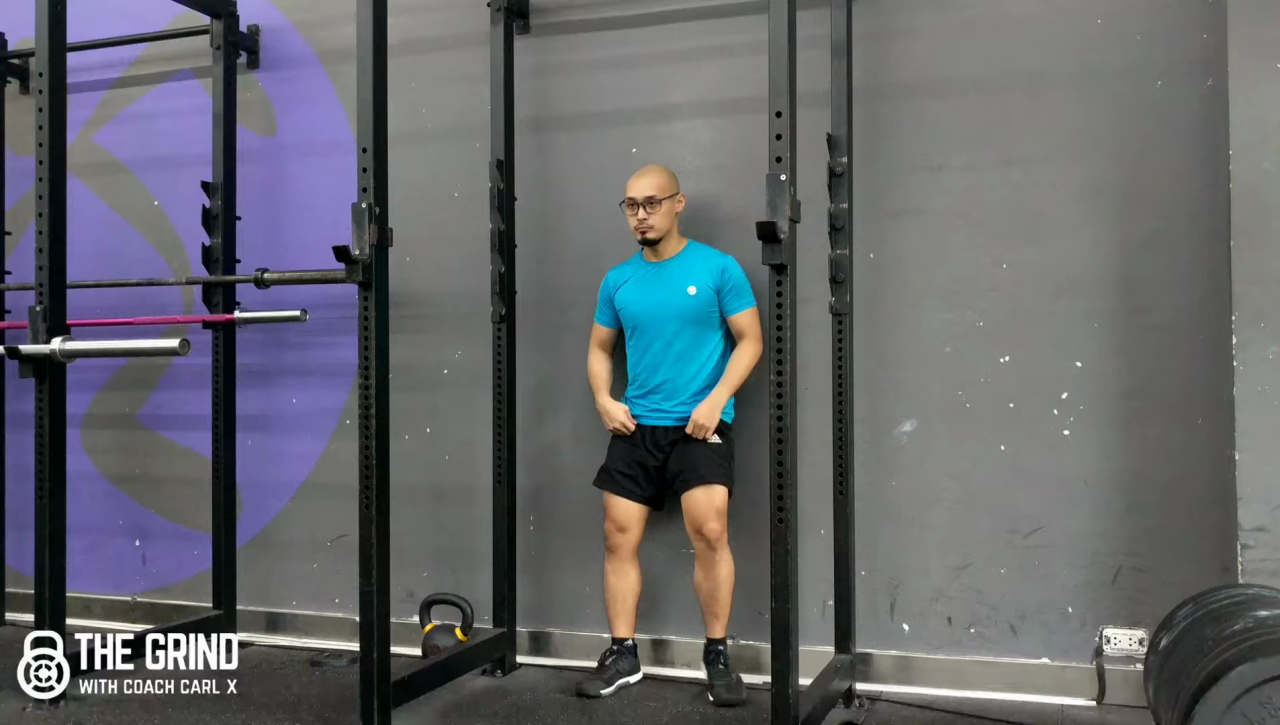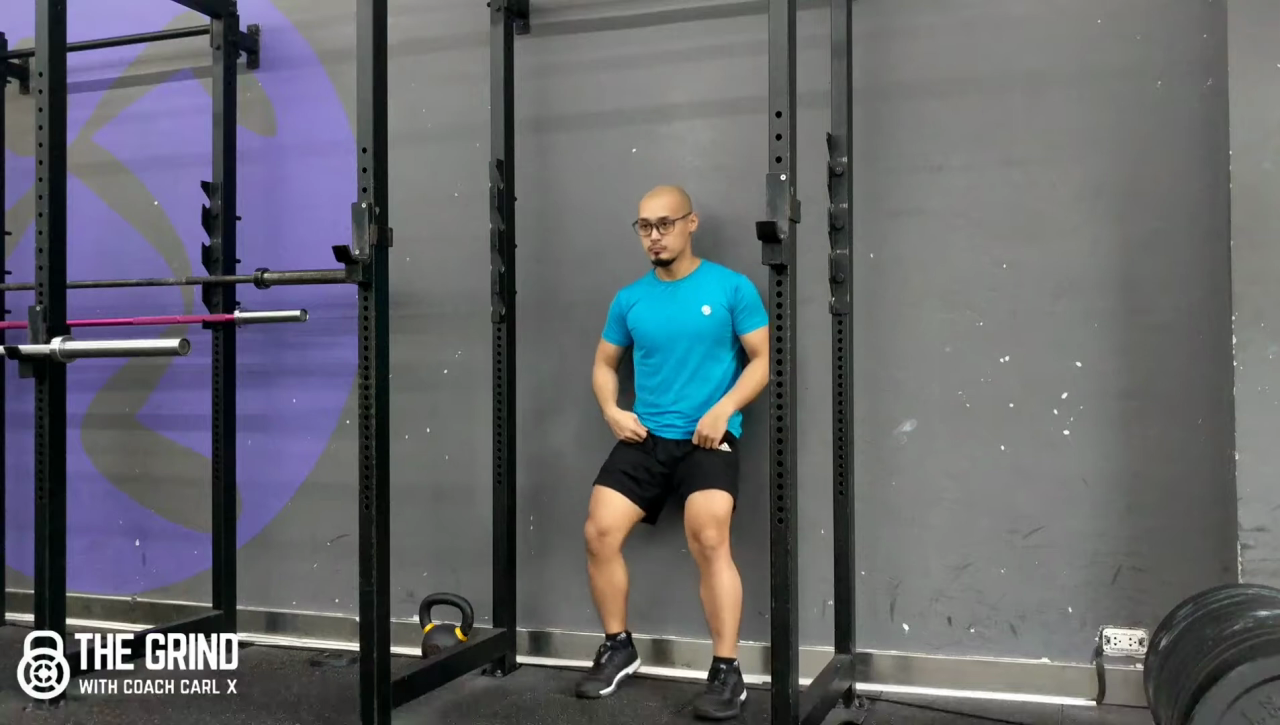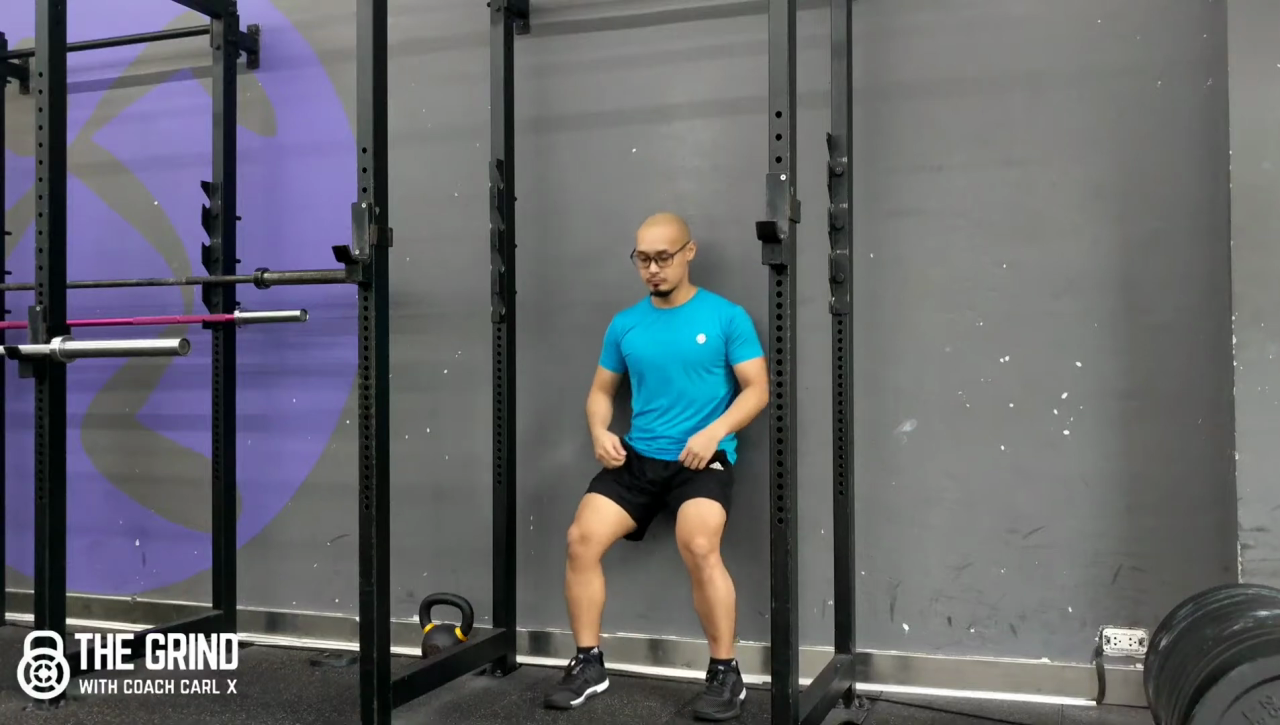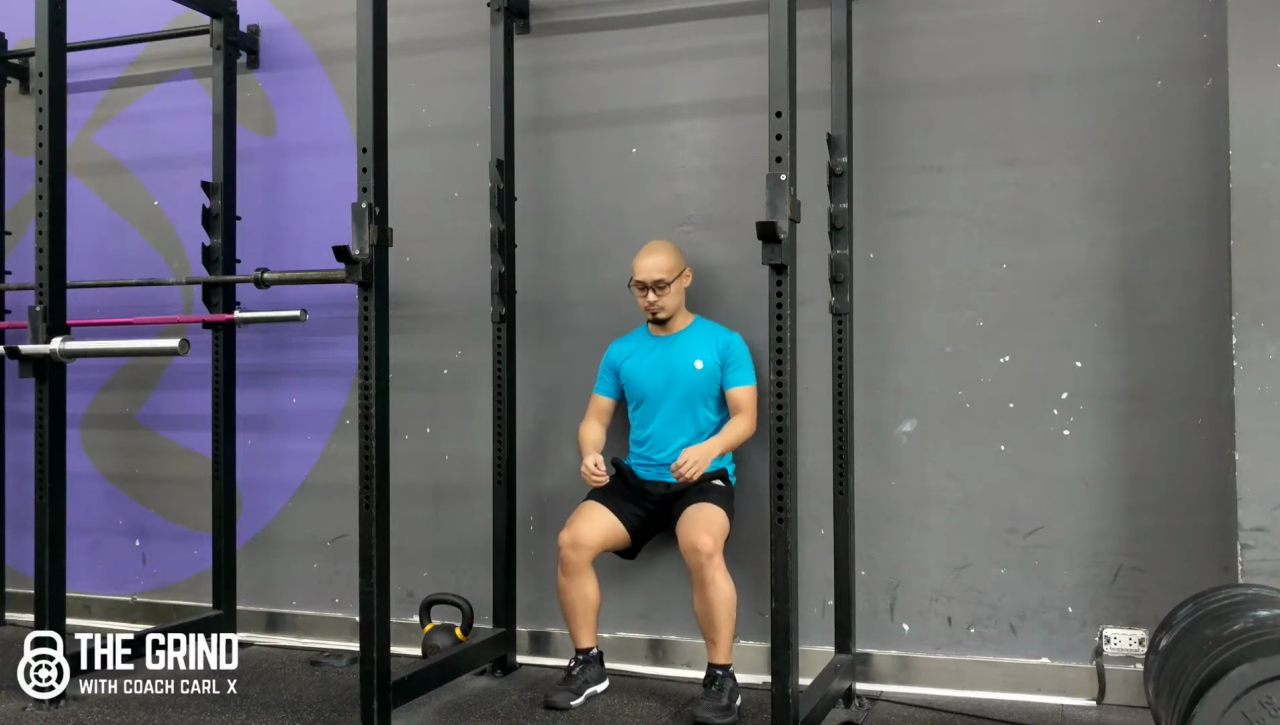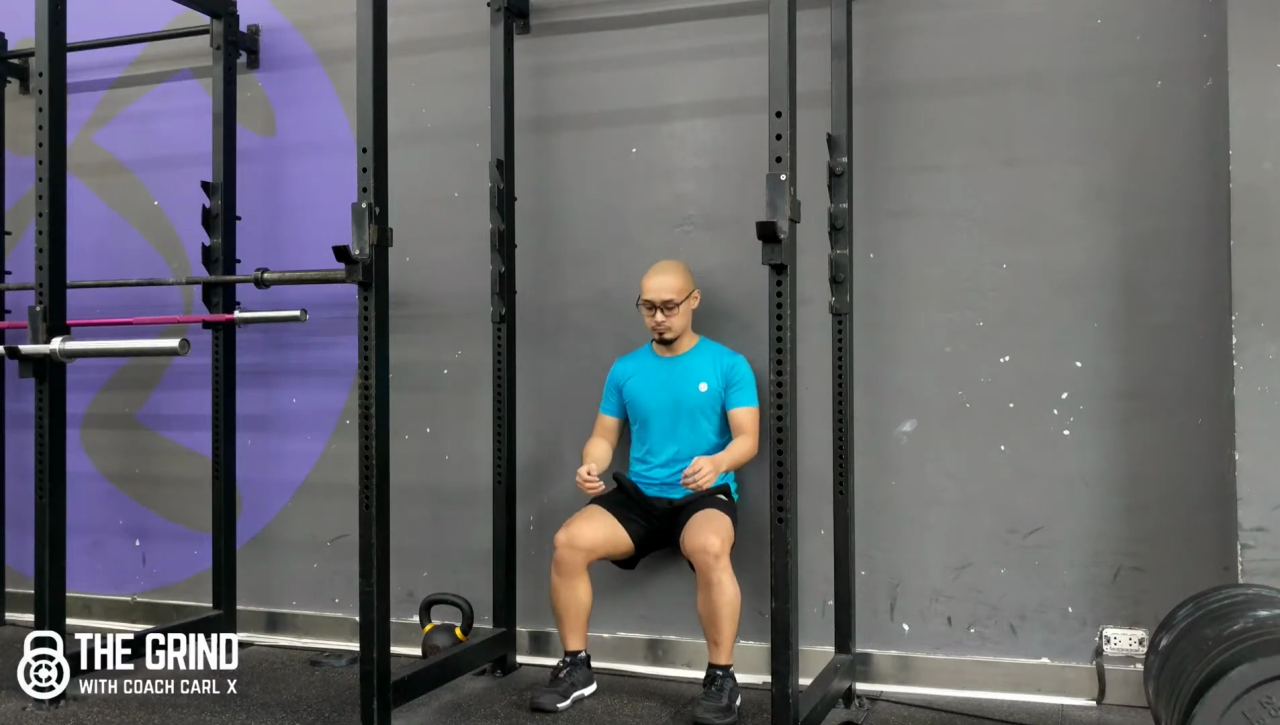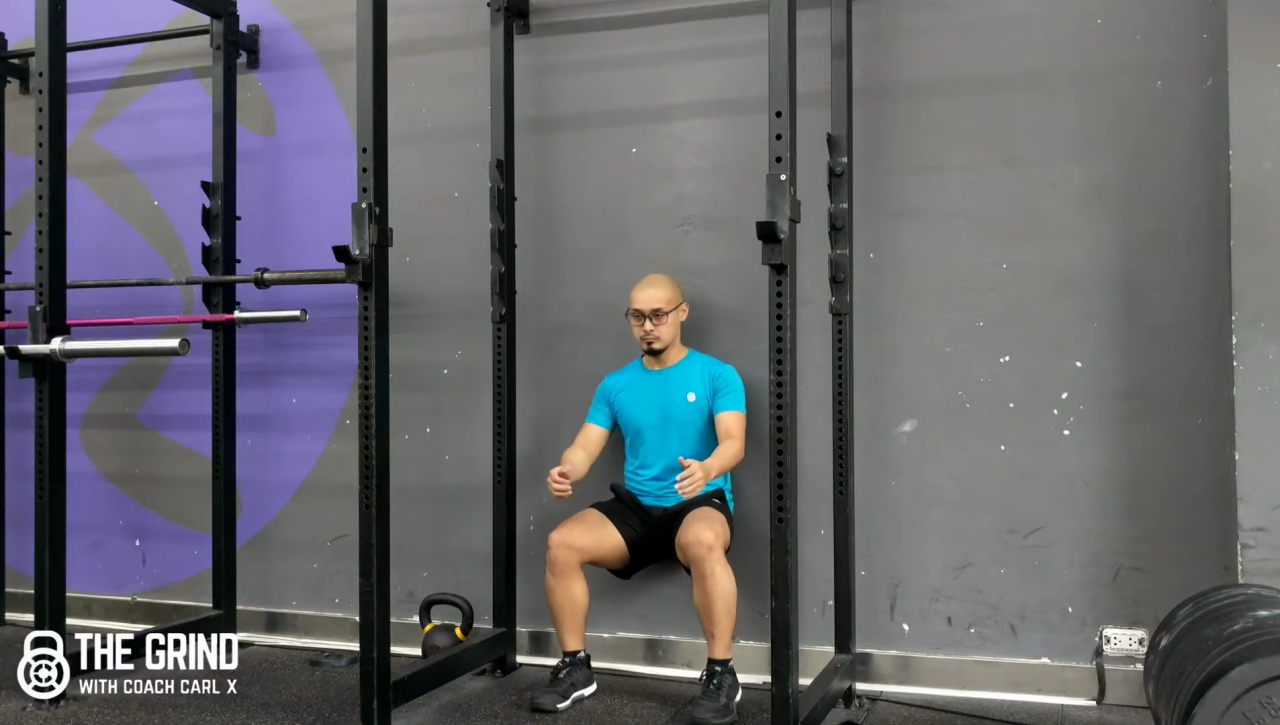
dt=0.3s
person 1, frame 1
left shoulder: (718, 269)
right shoulder: (618, 280)
left elbow: (750, 341)
right elbow: (599, 348)
left wrist: (717, 400)
right wrist: (603, 399)
left hip: (699, 425)
right hip: (636, 427)
left knee: (708, 533)
right knee: (619, 537)
left ankle: (717, 651)
right ankle: (623, 654)
person 1, frame 2
left shoulder: (732, 288)
right shoulder: (629, 298)
left elbow: (762, 359)
right elbow: (604, 363)
left wrist: (724, 409)
right wrist: (611, 410)
left hip: (707, 437)
right hip: (644, 438)
left knee: (709, 541)
right knee: (599, 533)
left ankle: (726, 671)
right ankle: (618, 647)
person 1, frame 3
left shoulder: (727, 317)
right shoulder: (624, 324)
left elbow: (757, 389)
right elbow: (601, 390)
left wrist: (714, 432)
right wrist: (601, 432)
left hip: (703, 459)
right hip: (637, 457)
left knee: (698, 548)
right knee: (581, 537)
left ankle: (725, 671)
right ankle: (589, 663)
person 1, frame 4
left shoulder: (724, 343)
right shoulder: (621, 351)
left elbow: (745, 416)
right elbow: (595, 419)
left wrist: (709, 449)
right wrist: (591, 454)
left hip: (702, 478)
right hip: (636, 479)
left knee: (702, 547)
right knee: (572, 541)
left ankle: (721, 677)
right ankle: (588, 664)
person 1, frame 5
left shoulder: (728, 365)
right shoulder: (625, 370)
left elbow: (748, 438)
right elbow: (603, 437)
left wrist: (718, 462)
right wrist: (590, 466)
left hip: (703, 497)
right hip: (639, 496)
left knee: (709, 549)
right knee: (568, 542)
left ankle: (722, 679)
right ankle: (575, 667)
person 1, frame 6
left shoulder: (717, 375)
right shoulder: (615, 384)
left elbow: (734, 441)
right elbow: (585, 447)
left wrist: (708, 469)
right wrist: (566, 471)
left hip: (699, 503)
right hip: (636, 506)
left knee: (703, 542)
right knee: (561, 543)
left ankle: (721, 675)
right ankle: (575, 667)
